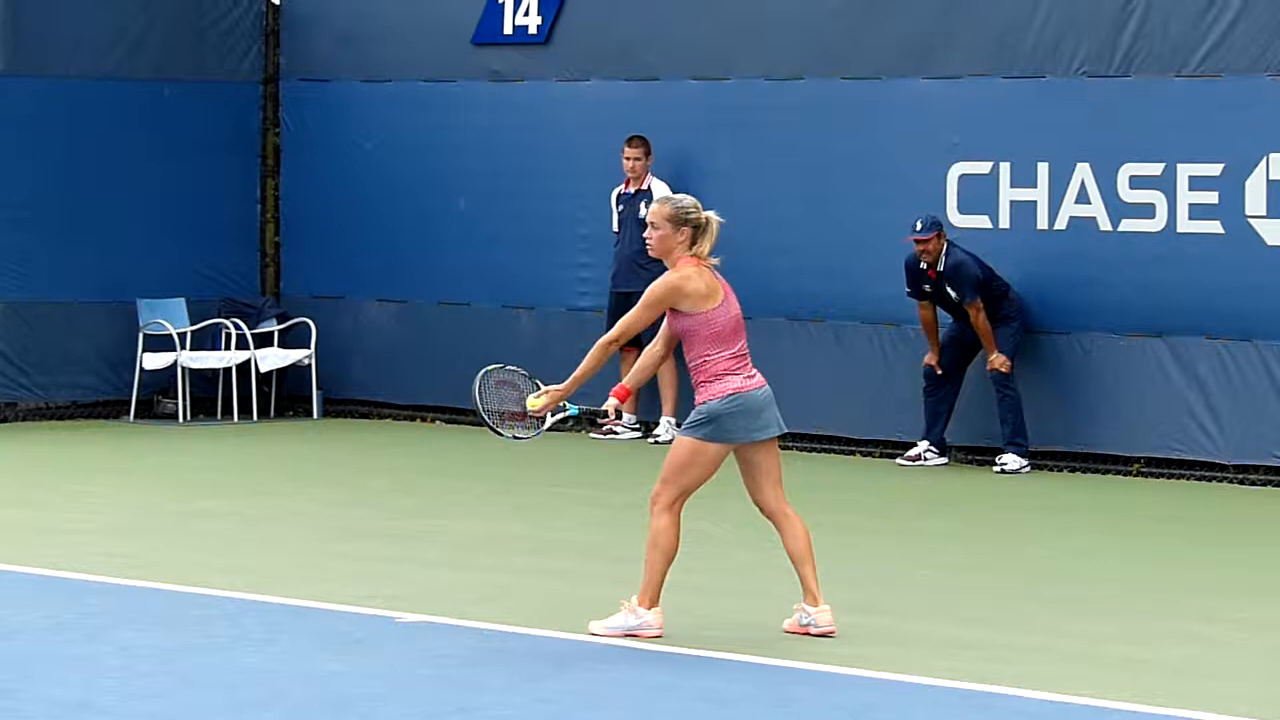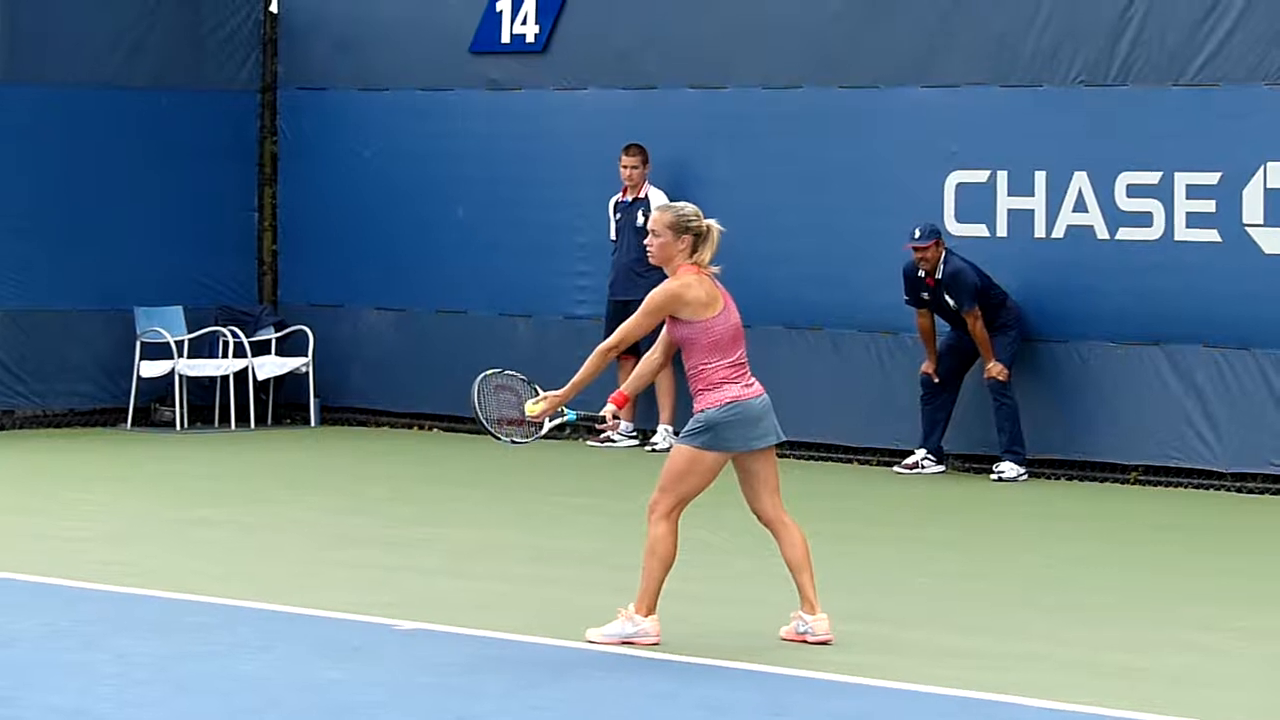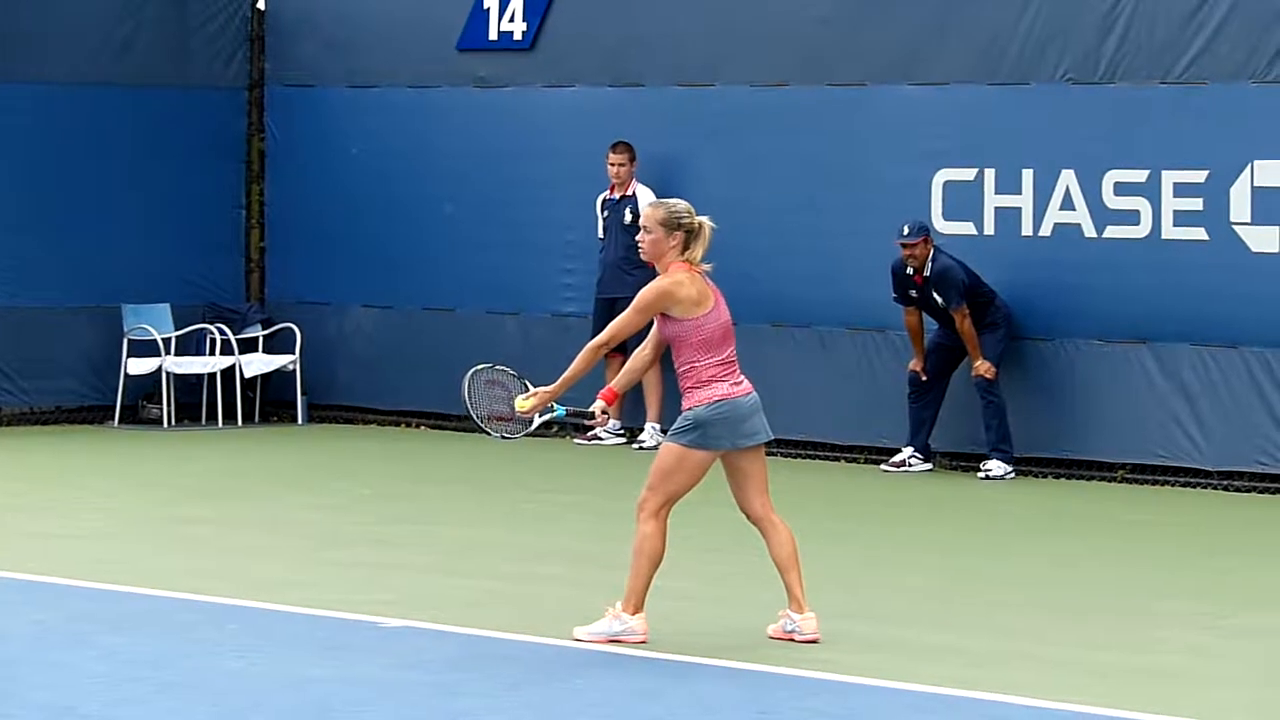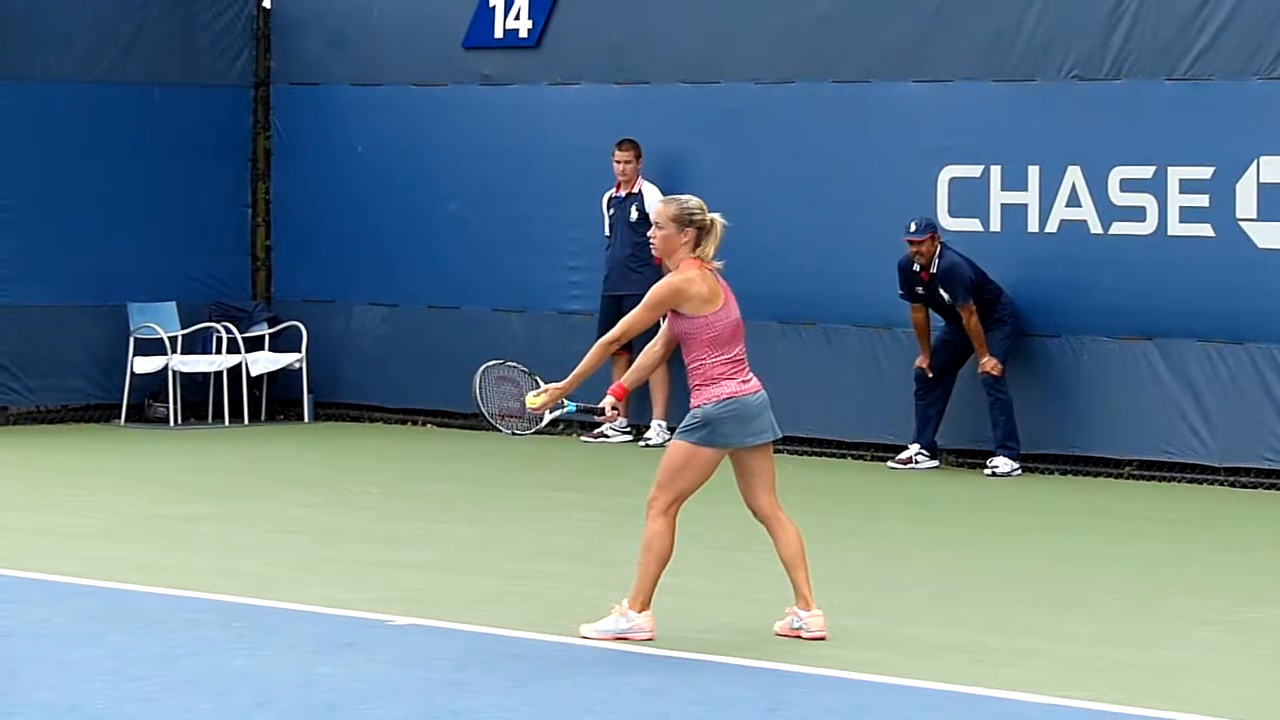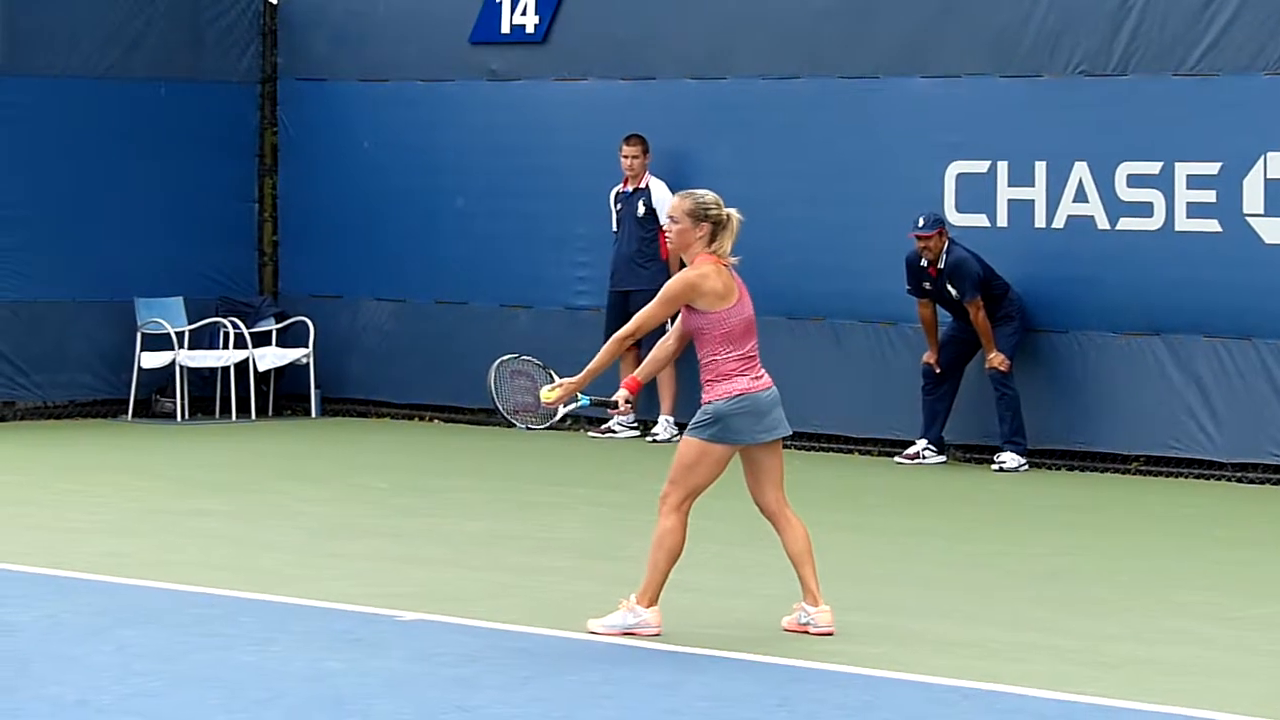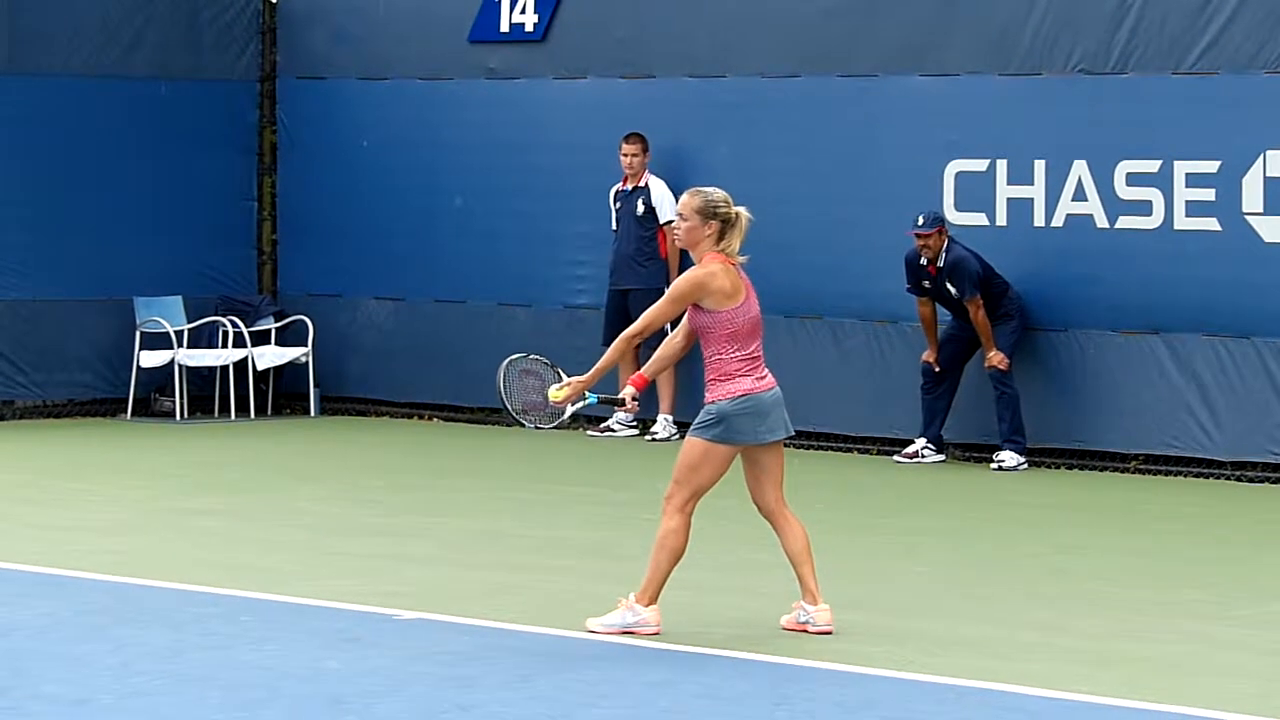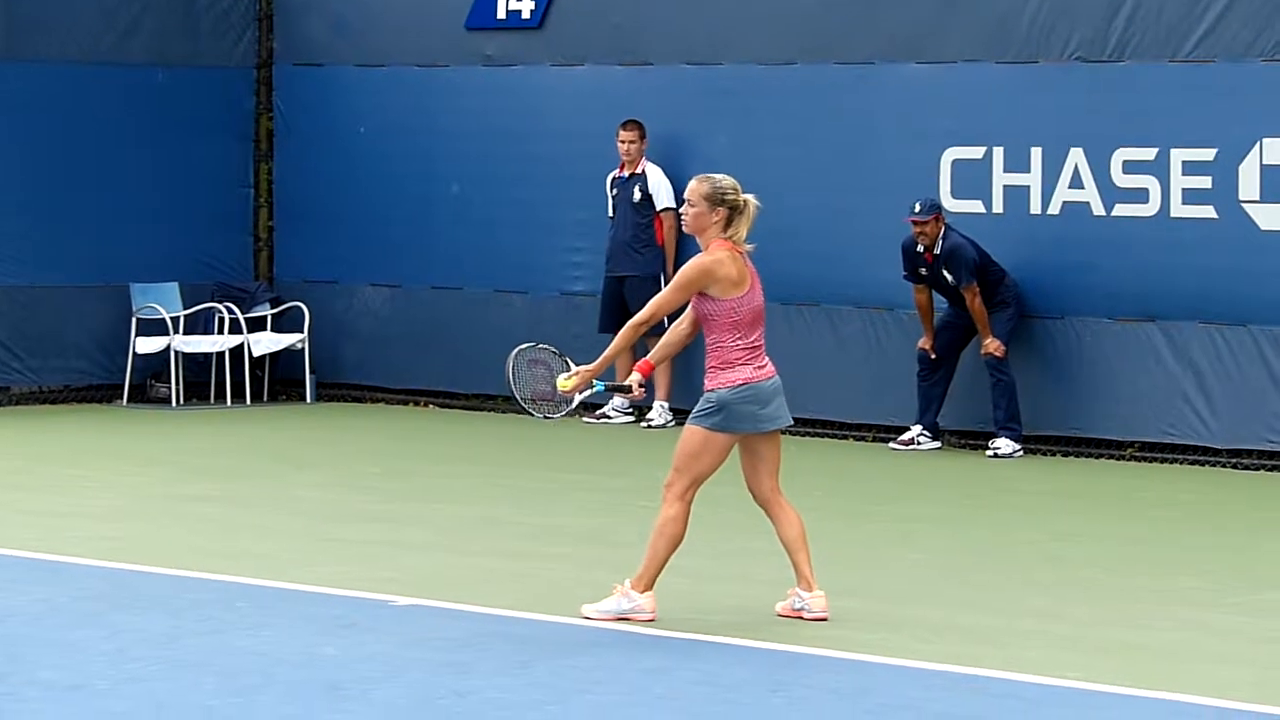
dt=0.5s
person 1, frame 1
left shoulder: (677, 281)
right shoulder: (700, 275)
left elbow: (612, 340)
right elbow: (660, 347)
left wrist: (566, 389)
right wrist: (620, 394)
left hip: (722, 405)
right hip: (754, 397)
left knee: (664, 502)
right knee: (775, 505)
left ankle: (645, 611)
right ankle: (815, 609)
person 1, frame 2
left shoulder: (676, 288)
right shoulder: (700, 282)
left elbow: (611, 346)
right elbow: (658, 354)
left wrist: (564, 395)
right wrist: (618, 400)
left hip: (720, 413)
right hip: (752, 406)
left knee: (662, 510)
right knee: (772, 513)
left ankle: (641, 618)
right ankle: (813, 617)
person 1, frame 3
left shoulder: (669, 286)
right shoulder: (691, 280)
left elbow: (602, 343)
right elbow: (649, 350)
left wrist: (554, 391)
right wrist: (608, 396)
left hip: (708, 411)
right hip: (741, 403)
left knee: (651, 508)
right knee: (761, 512)
left ankle: (629, 616)
right ankle: (800, 615)
person 1, frame 4
left shoulder: (680, 282)
right shoulder: (702, 276)
left elbow: (613, 339)
right elbow: (660, 346)
left wrist: (565, 387)
right wrist: (619, 391)
left hip: (717, 408)
right hip: (750, 401)
left knee: (660, 505)
right knee: (768, 509)
left ankle: (636, 614)
right ankle: (808, 612)
person 1, frame 5
left shoulder: (695, 278)
right shoulder: (718, 272)
left elbow: (627, 334)
right elbow: (673, 340)
left wrist: (579, 381)
right wrist: (632, 385)
left hip: (728, 405)
right hip: (760, 397)
left knee: (673, 502)
right knee: (775, 506)
left ankle: (643, 609)
right ankle: (815, 608)
person 1, frame 6
left shoulder: (703, 276)
right shoulder: (726, 270)
left elbow: (636, 332)
right elbow: (681, 338)
left wrist: (587, 379)
right wrist: (638, 381)
left hip: (731, 405)
right hip: (763, 398)
left knee: (677, 503)
right knee: (774, 506)
left ankle: (642, 608)
right ankle: (814, 606)
person 1, frame 7
left shoulder: (708, 263)
right shoulder: (733, 256)
left elbow: (643, 320)
right elbow: (686, 325)
left wrist: (595, 368)
right wrist: (644, 368)
left hip: (730, 394)
right hip: (762, 386)
left knee: (676, 491)
right knee: (768, 493)
left ankle: (638, 593)
right ankle: (809, 593)
person 2, frame 1
left shoulder: (659, 190)
right shoulder: (617, 194)
left wrist: (667, 276)
right wrist: (622, 268)
left hip: (651, 284)
right hip: (621, 284)
right knee: (627, 349)
left ankle: (668, 422)
right ankle: (628, 420)
person 2, frame 2
left shoulder: (656, 198)
right shoulder: (615, 203)
left wrist: (665, 284)
right wrist: (619, 276)
left hip: (649, 292)
right hip: (619, 292)
right knee: (625, 357)
left ankle: (665, 429)
right ankle: (625, 428)
person 2, frame 3
left shoulder: (644, 196)
right shoulder: (602, 201)
right wrist: (607, 276)
left hip: (636, 290)
right hip: (607, 289)
right knee: (613, 355)
left ankle: (652, 428)
right ankle: (613, 425)
person 2, frame 4
left shoulder: (650, 194)
right shoulder: (609, 198)
right wrist: (612, 276)
left hip: (643, 288)
right hip: (613, 288)
right knee: (619, 353)
left ankle: (659, 426)
right ankle: (619, 423)
person 2, frame 5
left shoulder: (657, 190)
right shoulder: (616, 194)
right wrist: (620, 273)
left hip: (651, 284)
right hip: (620, 283)
right knee: (626, 349)
left ankle: (666, 421)
right ankle: (625, 418)
person 2, frame 6
left shoulder: (657, 189)
right shoulder: (616, 192)
left elbow: (672, 237)
left wrist: (672, 281)
right wrist: (619, 271)
left hip: (650, 284)
right hip: (619, 282)
left knee: (658, 349)
right knee: (625, 348)
left ankle: (665, 420)
right ankle: (624, 417)
person 2, frame 7
left shoulder: (654, 176)
right shoulder: (612, 179)
left elbow: (669, 224)
left wrist: (669, 267)
right wrist: (616, 258)
left hip: (646, 270)
right hip: (615, 269)
left knee: (655, 335)
right knee: (621, 334)
left ankle: (662, 407)
right ankle: (621, 404)
person 3, frame 1
left shoulder: (959, 264)
right shoulder: (914, 264)
left elbow: (977, 312)
right elbow: (926, 307)
left wrist: (993, 354)
right wrist: (934, 351)
left hip: (1003, 316)
right hip: (964, 321)
left knee: (999, 373)
right knee: (935, 372)
left ankle: (1016, 454)
right ankle: (933, 447)
person 3, frame 2
left shoulder: (957, 272)
right shoulder: (912, 272)
left elbow: (974, 320)
right elbow: (924, 315)
left wrist: (990, 362)
right wrist: (931, 359)
left hip: (1001, 324)
right hip: (962, 329)
left knee: (996, 381)
right knee: (933, 380)
left ankle: (1013, 462)
right ankle: (930, 455)
person 3, frame 3
left shoulder: (946, 269)
right shoulder: (900, 269)
left elbow: (963, 318)
right elbow: (912, 313)
left wrist: (977, 360)
right wrist: (919, 357)
left hip: (989, 322)
right hip: (950, 327)
left knee: (984, 380)
right knee: (919, 378)
left ankle: (1001, 460)
right ankle: (917, 452)
person 3, frame 4
left shoulder: (952, 266)
right shoulder: (907, 266)
left elbow: (969, 314)
right elbow: (918, 310)
left wrist: (984, 356)
right wrist: (925, 353)
left hip: (995, 318)
right hip: (956, 323)
left knee: (991, 376)
right knee: (926, 375)
left ankle: (1007, 457)
right ankle: (923, 450)
person 3, frame 5
left shoulder: (960, 262)
right shoulder: (914, 262)
left elbow: (977, 310)
right elbow: (925, 306)
left wrist: (991, 353)
right wrist: (933, 349)
left hip: (1003, 315)
right hip: (964, 319)
left knee: (998, 372)
right knee: (934, 370)
left ankle: (1014, 452)
right ankle: (930, 445)
person 3, frame 6
left shoulder: (960, 260)
right shoulder: (914, 260)
left elbow: (976, 308)
right elbow: (925, 304)
left wrist: (990, 351)
right wrist: (932, 348)
left hip: (1002, 313)
right hip: (963, 318)
left knee: (997, 371)
right knee: (933, 369)
left ankle: (1013, 451)
right ankle: (929, 444)
person 3, frame 7
left shoulder: (956, 248)
right shoulder: (910, 247)
left elbow: (973, 296)
right elbow: (922, 291)
left wrist: (987, 338)
right wrist: (928, 335)
left hip: (999, 301)
right hip: (960, 305)
left knee: (994, 358)
right knee: (929, 356)
left ankle: (1009, 438)
right ankle: (926, 430)
